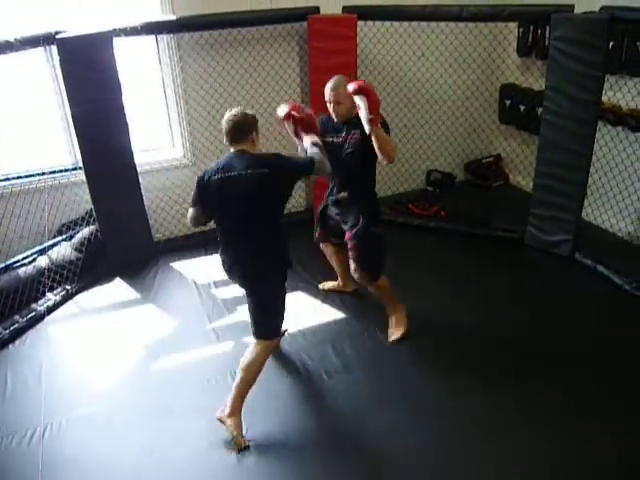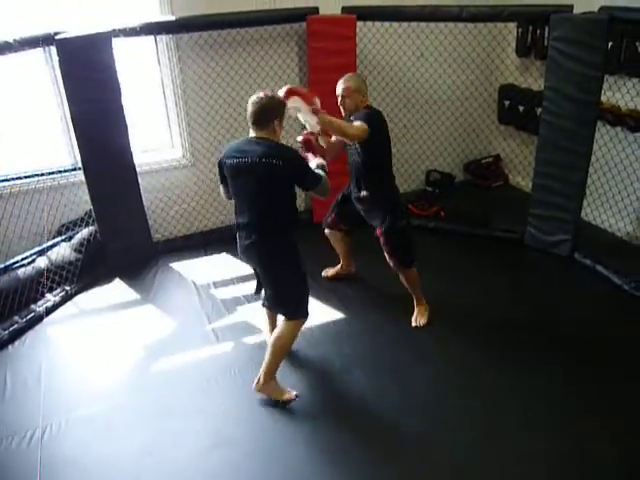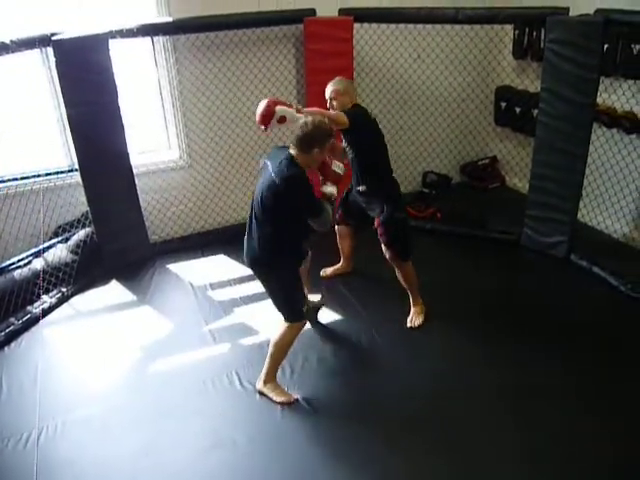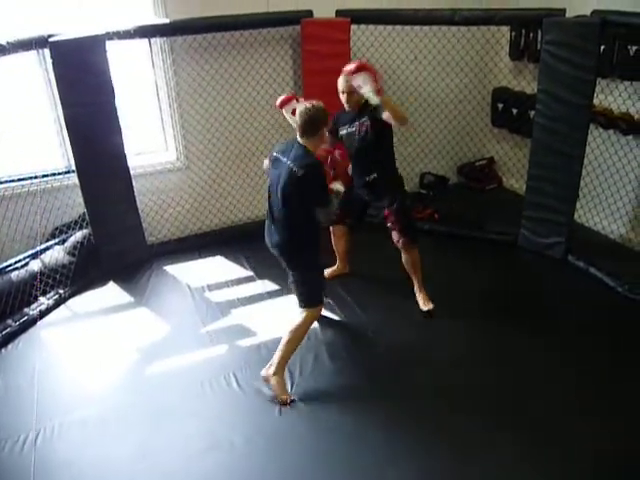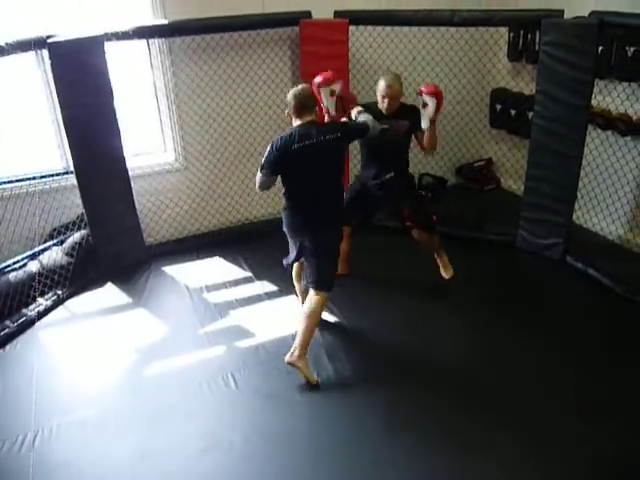
dt=0.2s
person 1, frame 1
left shoulder: (210, 174)
right shoulder: (270, 165)
left elbow: (195, 220)
right elbow: (321, 167)
right wrist: (308, 136)
left hip: (233, 261)
right hip: (264, 263)
right knee: (266, 340)
left ankle: (271, 327)
right ankle: (231, 410)
person 1, frame 2
left shoulder: (229, 154)
right shoulder: (285, 157)
left elbow: (227, 194)
right elbow: (324, 191)
right wrist: (317, 164)
left hip: (246, 242)
right hip: (276, 245)
left knee: (274, 293)
right knee: (295, 317)
left ankle: (274, 336)
right ankle: (266, 380)
person 1, frame 3
left shoulder: (279, 155)
right shoulder: (294, 178)
right elbow: (322, 223)
left hip: (259, 244)
right hip: (271, 254)
left knee: (304, 256)
right knee: (295, 321)
left ankle: (305, 302)
right ankle: (267, 380)
person 1, frame 4
left shoulder: (282, 149)
right shoulder: (312, 168)
left elbow: (267, 167)
right elbow: (325, 217)
right wrist: (335, 192)
left hip: (277, 233)
right hip: (296, 242)
left knee: (312, 252)
right knee: (312, 308)
left ankle: (312, 288)
right ankle: (275, 369)
person 1, frame 5
left shoulder: (282, 143)
right shoulder: (337, 131)
left elbow: (262, 185)
right elbow: (370, 126)
right wrist: (359, 114)
left hip: (294, 221)
right hip: (325, 223)
left knee: (300, 261)
right knee: (319, 290)
left ankle: (303, 304)
right ankle: (299, 353)
person 2, frame 1
left shoulder: (371, 121)
right shoulder: (325, 122)
left elbow: (389, 158)
left wrist: (372, 124)
left hip: (359, 205)
right hip: (334, 199)
left knee: (362, 270)
right knee: (326, 240)
left ankle: (396, 312)
right ankle: (344, 281)
person 2, frame 2
left shoulder: (372, 118)
right shoulder: (345, 119)
left elbow: (351, 134)
right elbow: (334, 150)
left wrist: (316, 116)
left hip: (381, 198)
right hip: (356, 192)
left knee: (399, 259)
right knee: (333, 226)
left ankle: (420, 303)
right ankle: (346, 265)
person 2, frame 3
left shoulder: (357, 116)
right shoulder: (349, 120)
left elbow: (326, 117)
left hip: (382, 193)
right hip: (359, 188)
left knee: (395, 253)
right knee: (342, 222)
left ankle: (416, 303)
right ankle: (346, 264)
person 2, frame 4
left shoulder: (374, 108)
right shoulder: (340, 118)
left elbow: (402, 120)
left wrist: (377, 95)
left hip: (385, 182)
right hip: (357, 181)
left knee: (403, 238)
right knee: (337, 222)
left ankle: (419, 289)
right ankle: (342, 264)
person 2, frame 5
left shoulder: (411, 113)
right shoulder: (363, 111)
left elbow: (428, 148)
left wrist: (429, 123)
left hip: (399, 182)
right hip: (367, 181)
left knee: (421, 230)
right knee: (342, 224)
left ankle: (440, 256)
right ankle: (341, 266)
